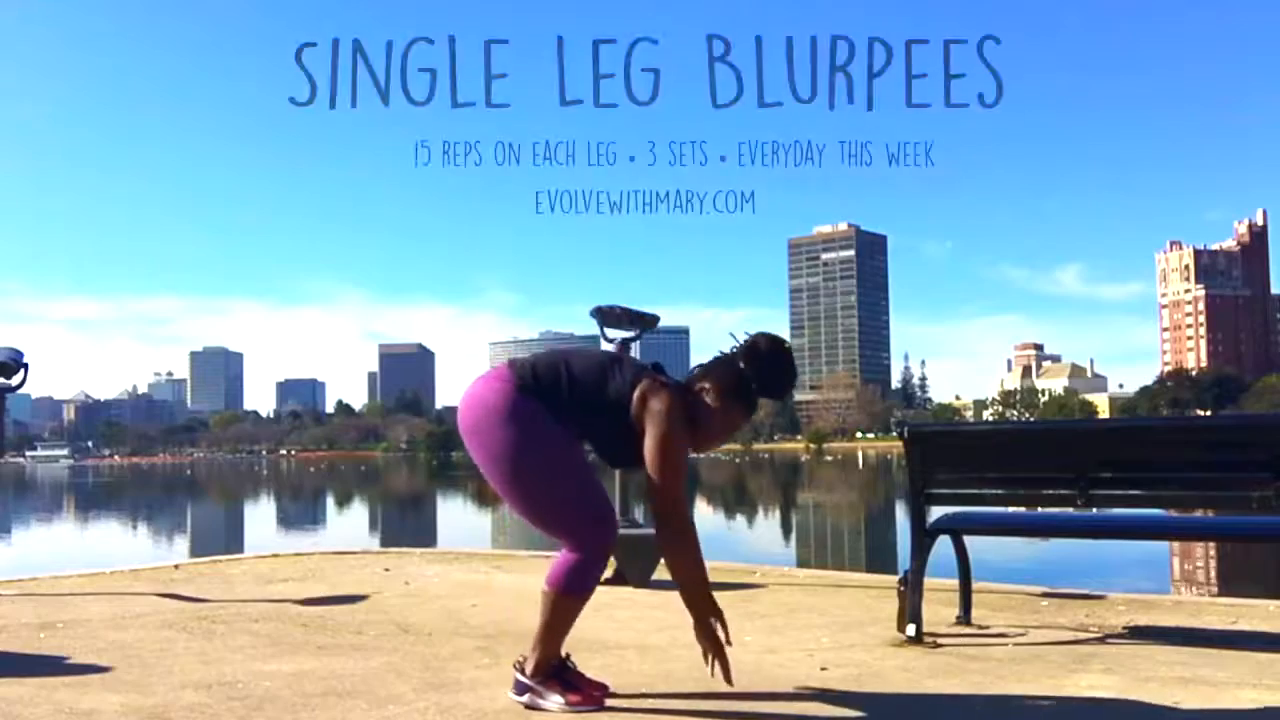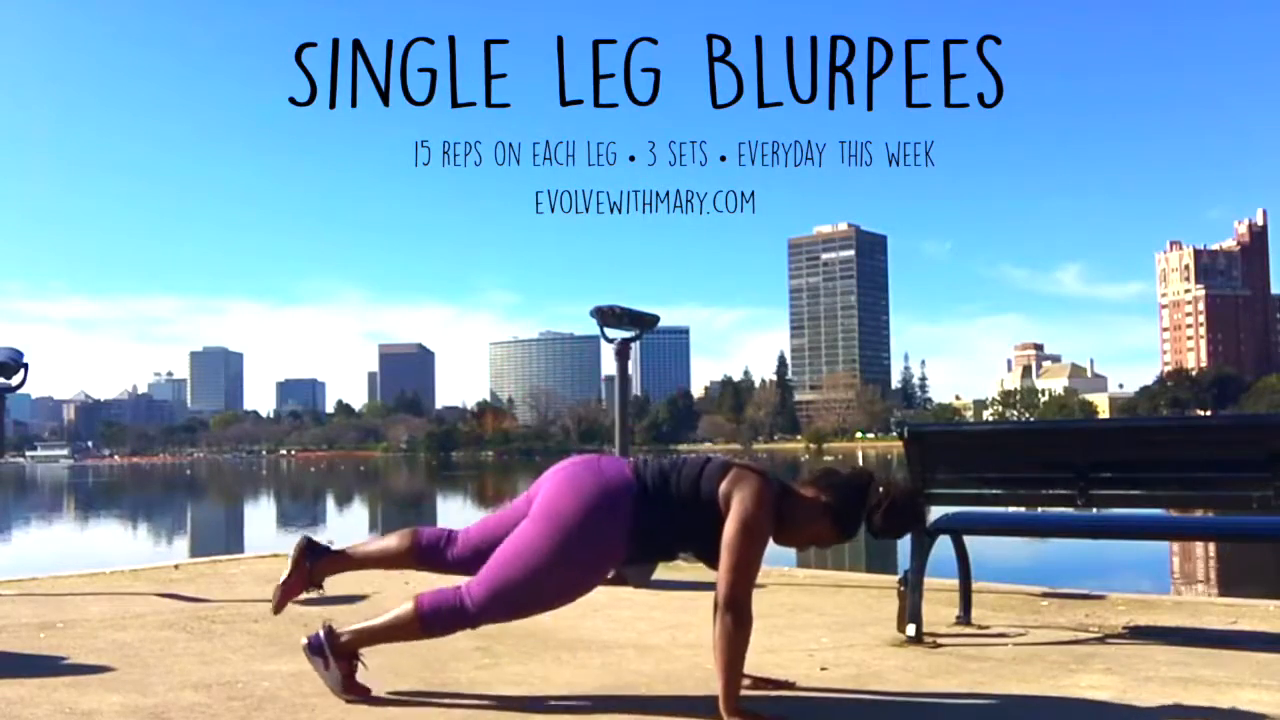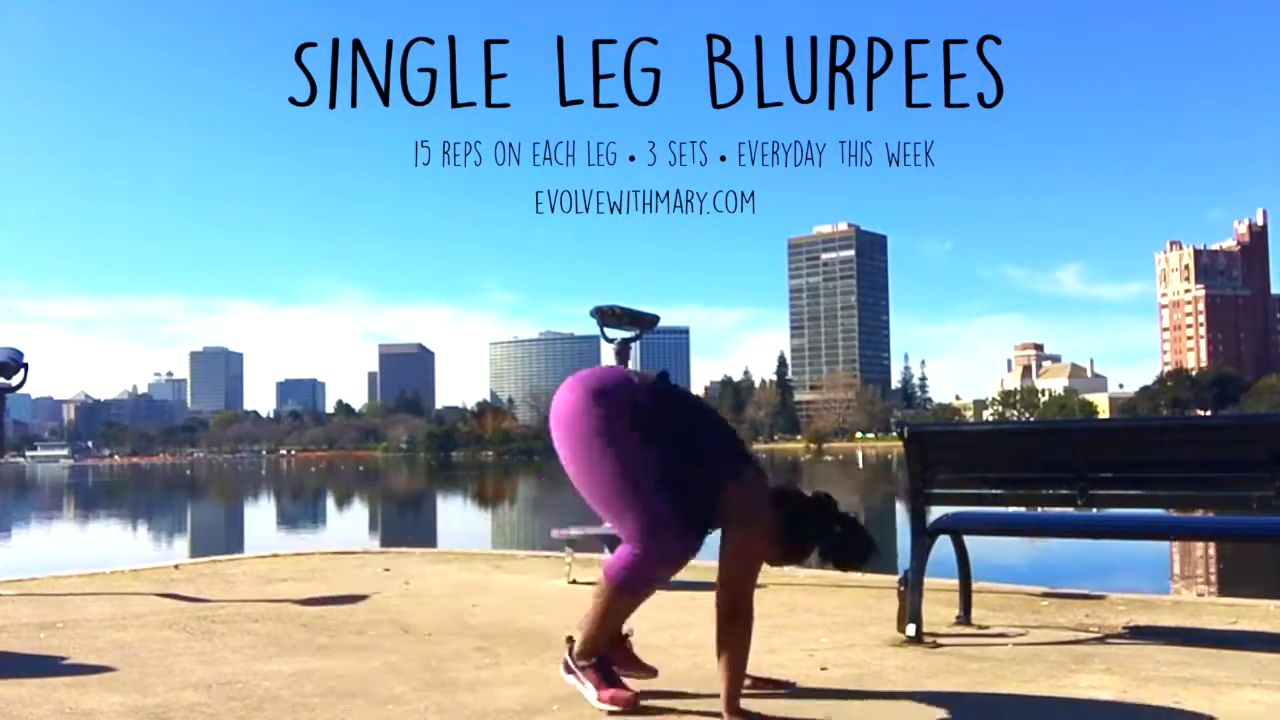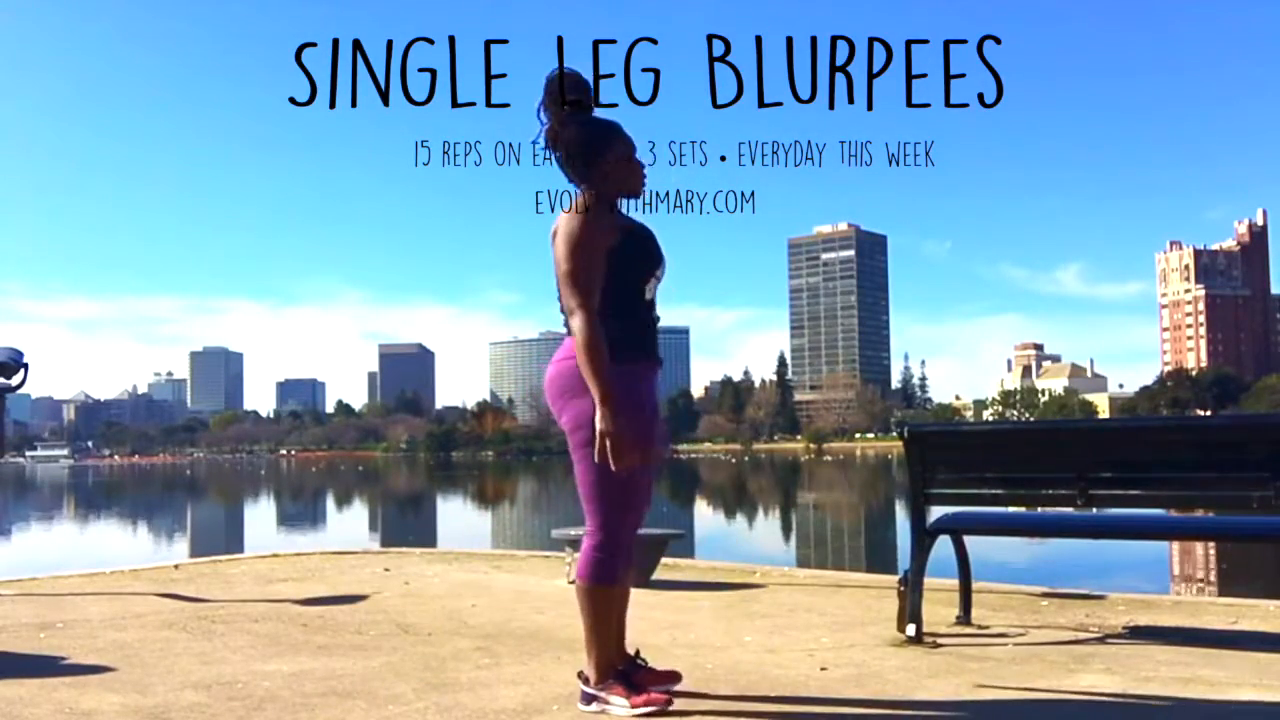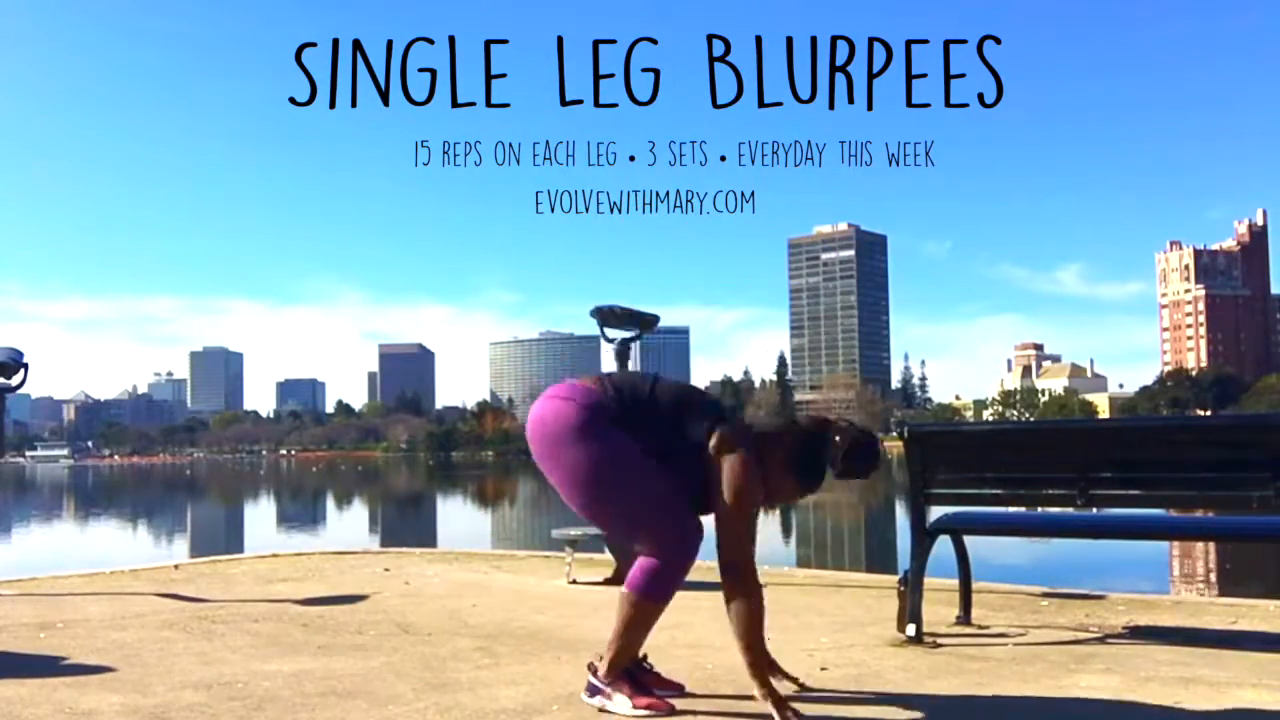
dt=1s
person 1, frame 1
left shoulder: (669, 411)
right shoulder: (666, 409)
left elbow: (673, 522)
right elbow: (672, 525)
left wrist: (706, 609)
right wrist: (704, 616)
left hip: (511, 410)
right hip: (499, 409)
left knee: (595, 533)
right knee: (593, 537)
left ankle: (548, 661)
right ankle: (535, 672)
person 1, frame 2
left shoulder: (754, 496)
right shoulder: (759, 502)
left elbow: (729, 597)
right elbow: (732, 605)
left hip: (581, 485)
right hip: (591, 516)
left knee: (456, 552)
right knee: (476, 600)
left ankle: (319, 559)
right ankle: (338, 641)
person 1, frame 3
left shoulder: (744, 500)
right shoulder: (752, 508)
left elbow: (734, 595)
right elbow: (734, 601)
left wrist: (734, 669)
left knee: (671, 543)
right knee: (656, 543)
left ankle: (607, 642)
right ankle: (582, 656)
person 1, frame 4
left shoulder: (611, 222)
right shoulder: (584, 221)
right elbow: (583, 319)
right wrist: (605, 406)
left hip: (627, 381)
right hip: (600, 382)
left knee: (622, 529)
right knee: (608, 530)
left ankle: (617, 660)
person 1, frame 5
left shoulder: (740, 456)
right shoulder: (744, 460)
right elbow: (739, 579)
left wrist: (762, 658)
right wrist: (759, 675)
left hip: (584, 416)
right hip: (570, 423)
left knee: (674, 538)
right knee: (675, 541)
left ankle: (622, 660)
right ankle: (609, 676)
